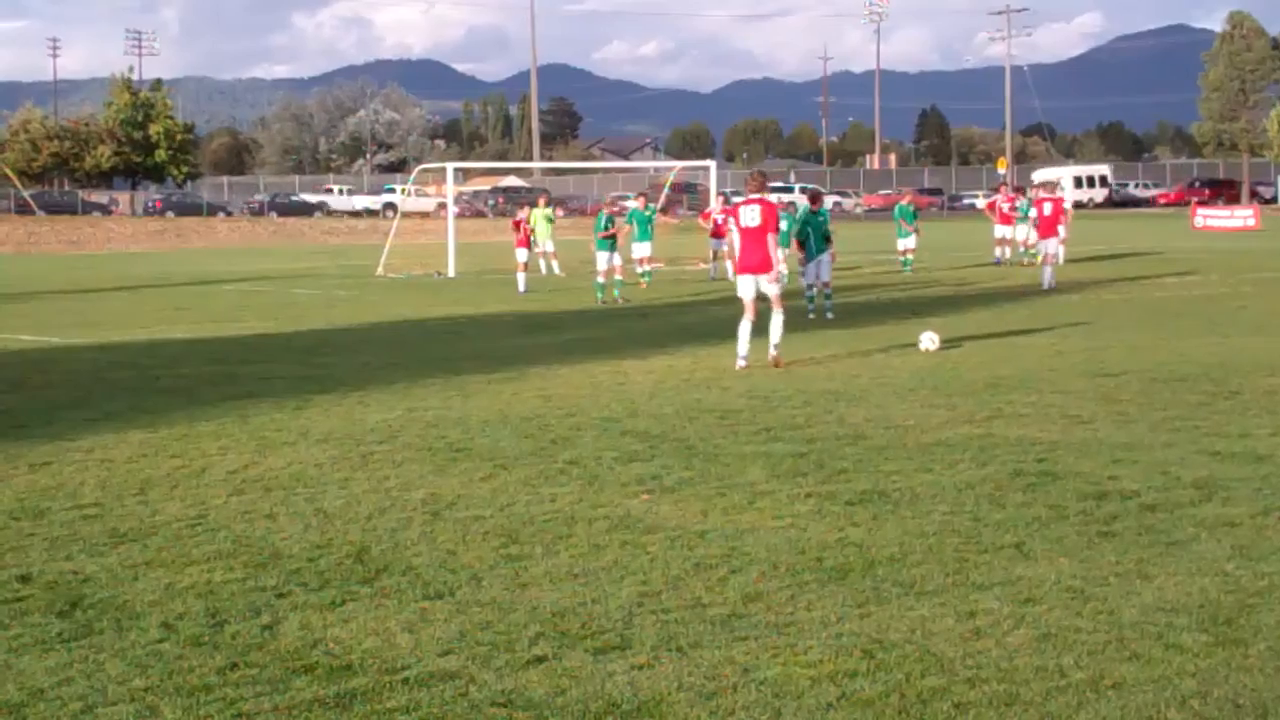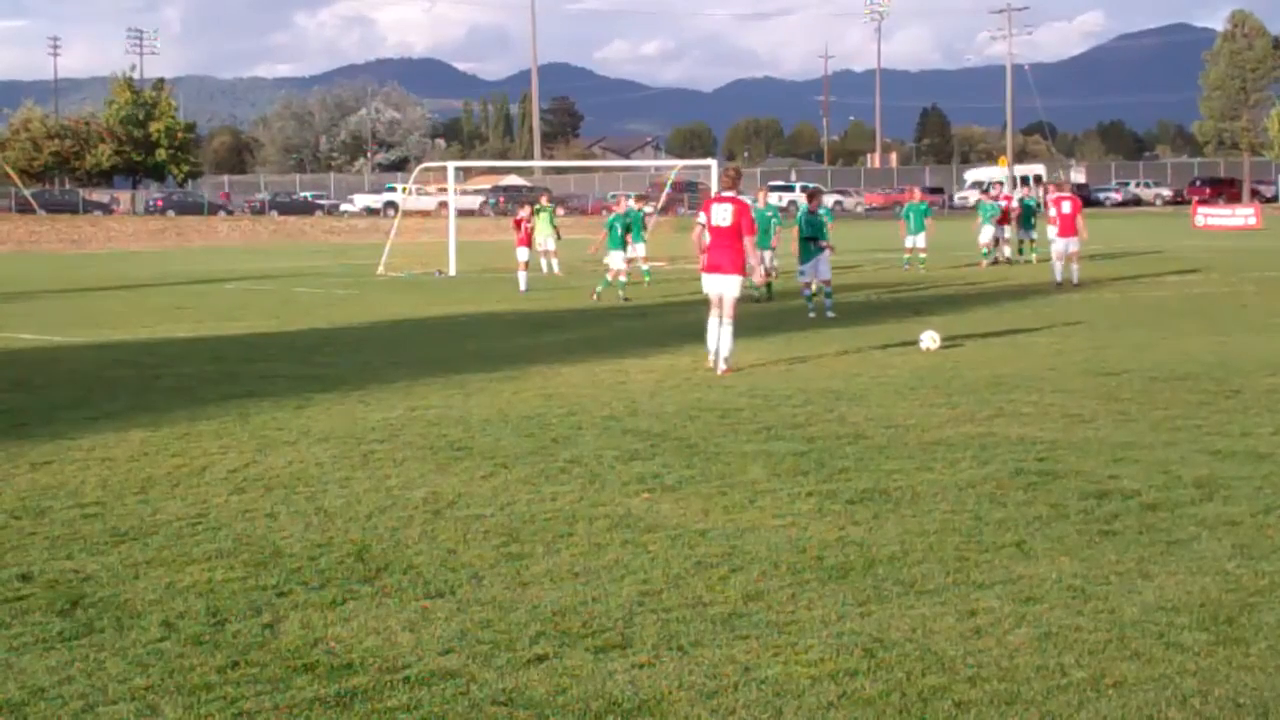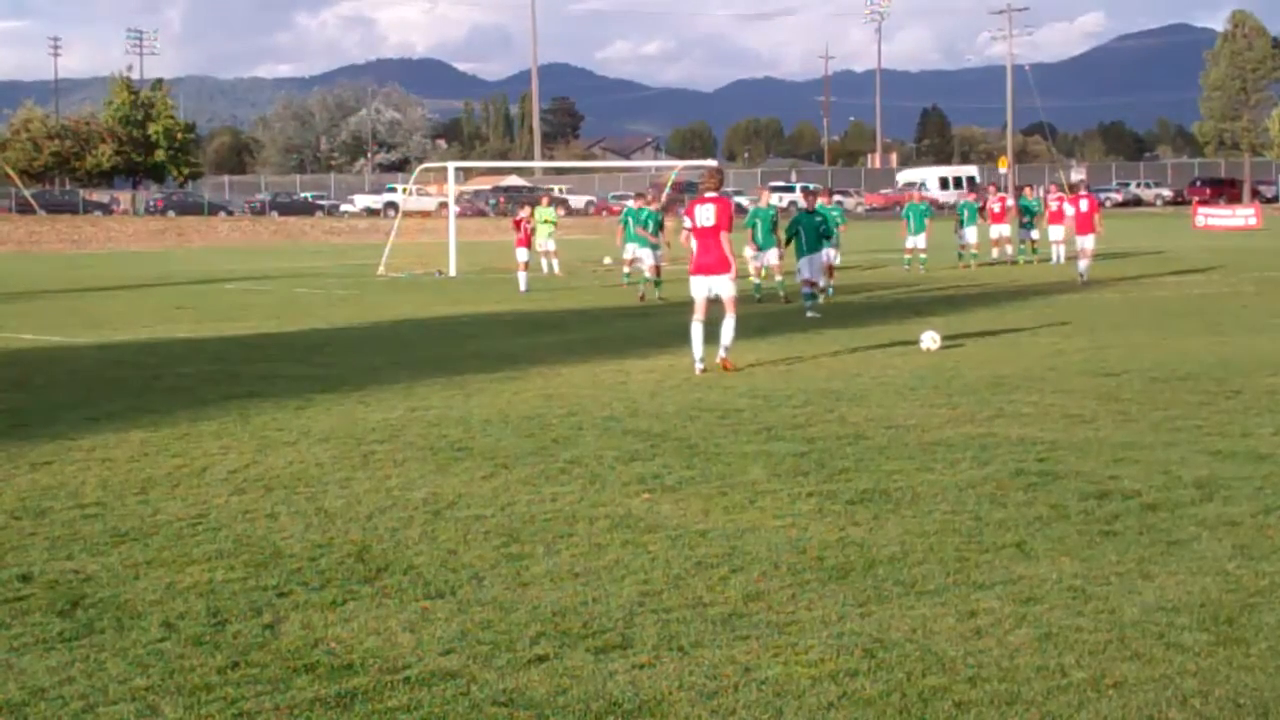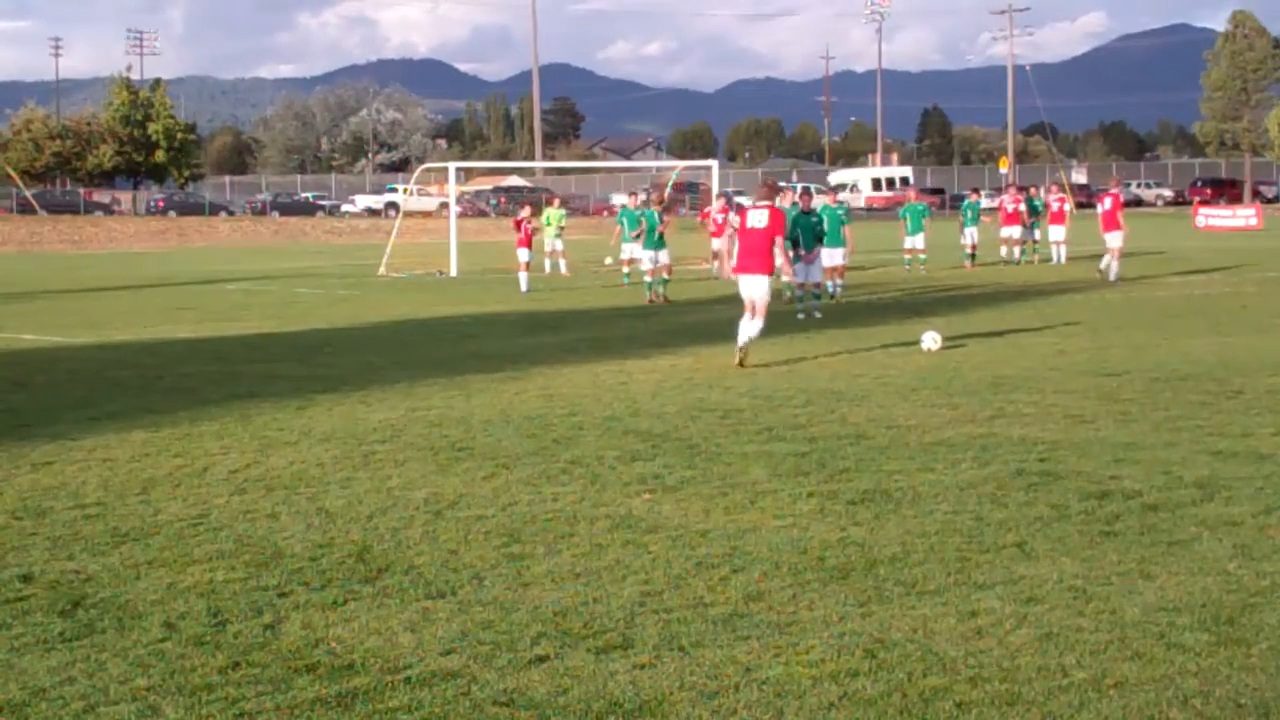
dt=0.7s
person 1, frame 1
left shoulder: (737, 208)
right shoulder: (769, 207)
left elbow: (731, 239)
right elbow: (771, 237)
right wrist: (775, 266)
left hip: (744, 267)
right hip: (764, 266)
left knee: (748, 314)
right knee: (777, 308)
left ankle: (741, 358)
right ankle: (774, 348)
person 1, frame 2
left shoulder: (708, 204)
right shoulder: (743, 207)
left elbow: (696, 235)
right elbow: (748, 242)
left wrist: (702, 254)
right wrist: (757, 268)
left hip: (711, 265)
right hip: (732, 266)
left knee: (715, 310)
right knee: (727, 315)
left ankle: (712, 355)
right ankle: (723, 363)
person 1, frame 3
left shoulder: (692, 205)
right shoulder: (725, 204)
left elbow: (684, 238)
right elbow: (724, 236)
right wrist: (733, 263)
left hip: (699, 267)
right hip: (721, 267)
left knee: (698, 316)
right knee: (730, 312)
left ankle: (698, 362)
right ankle: (723, 352)
person 1, frame 4
left shoulder: (744, 213)
right shoulder: (778, 213)
right elbow: (779, 242)
left wrist: (729, 264)
right wrist: (785, 264)
left hip: (742, 268)
right hip: (762, 268)
left knee: (748, 312)
right knee: (760, 316)
left ankle: (741, 347)
right ankle: (743, 345)
